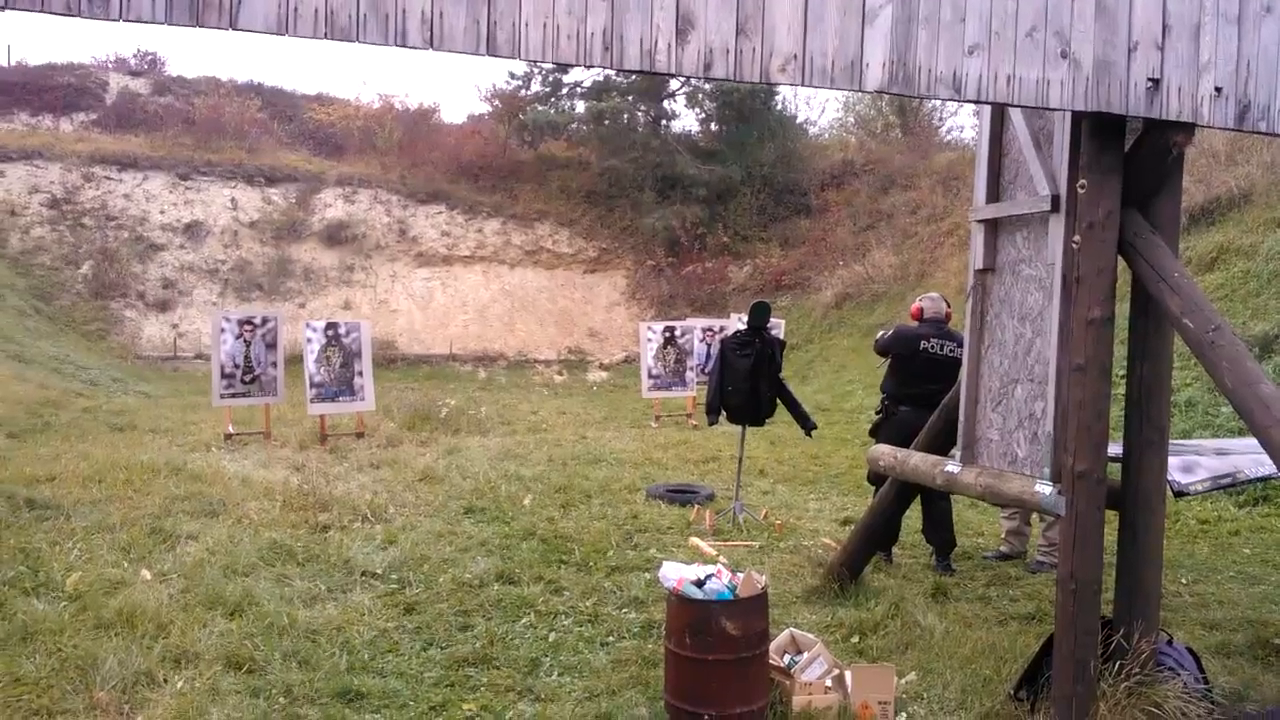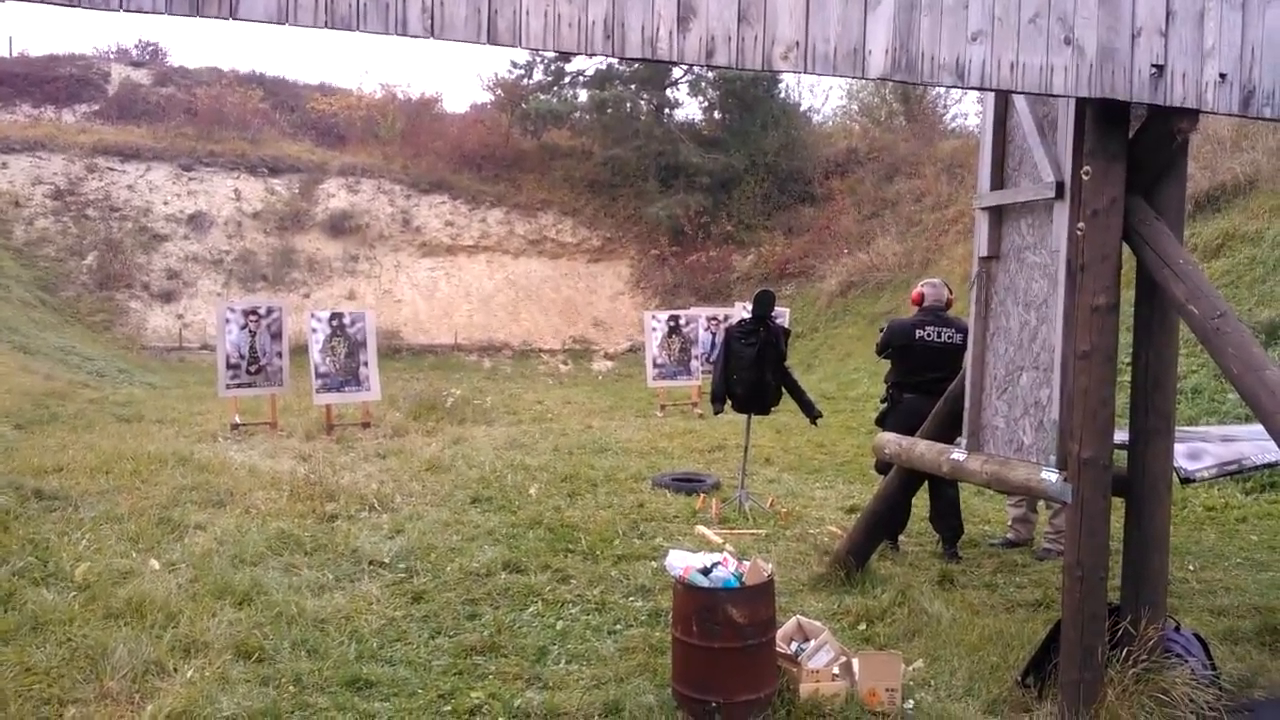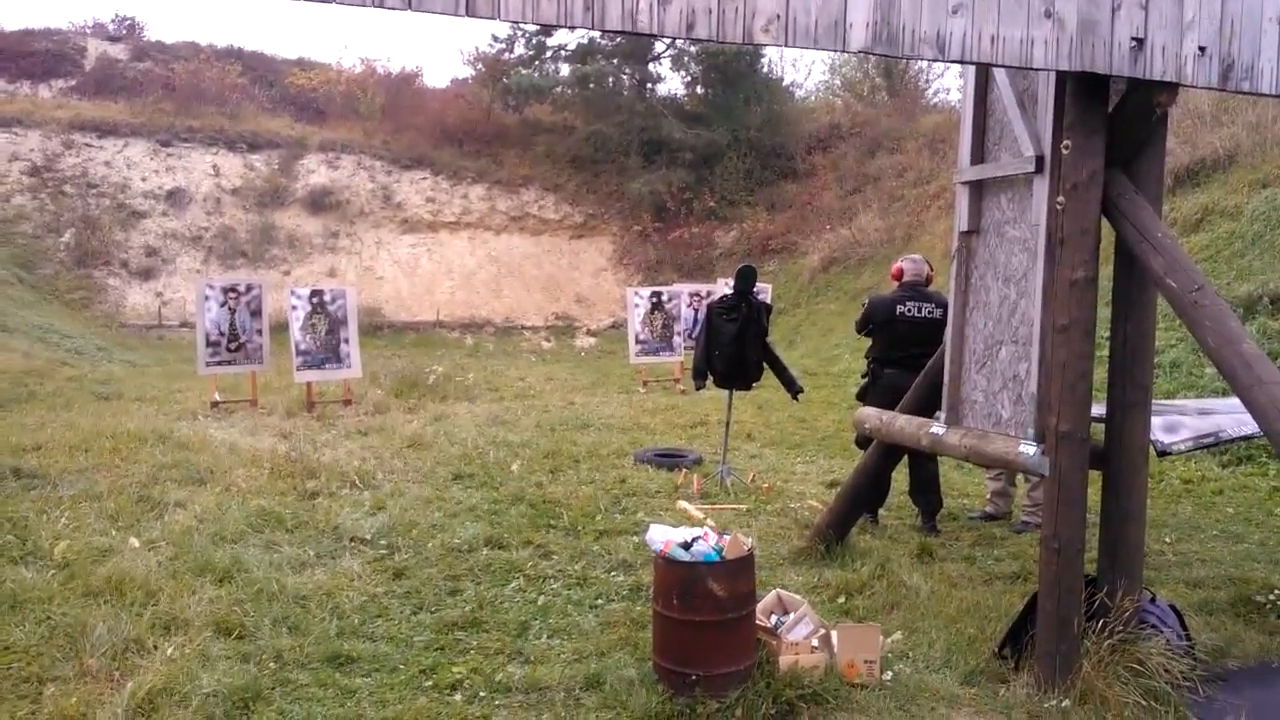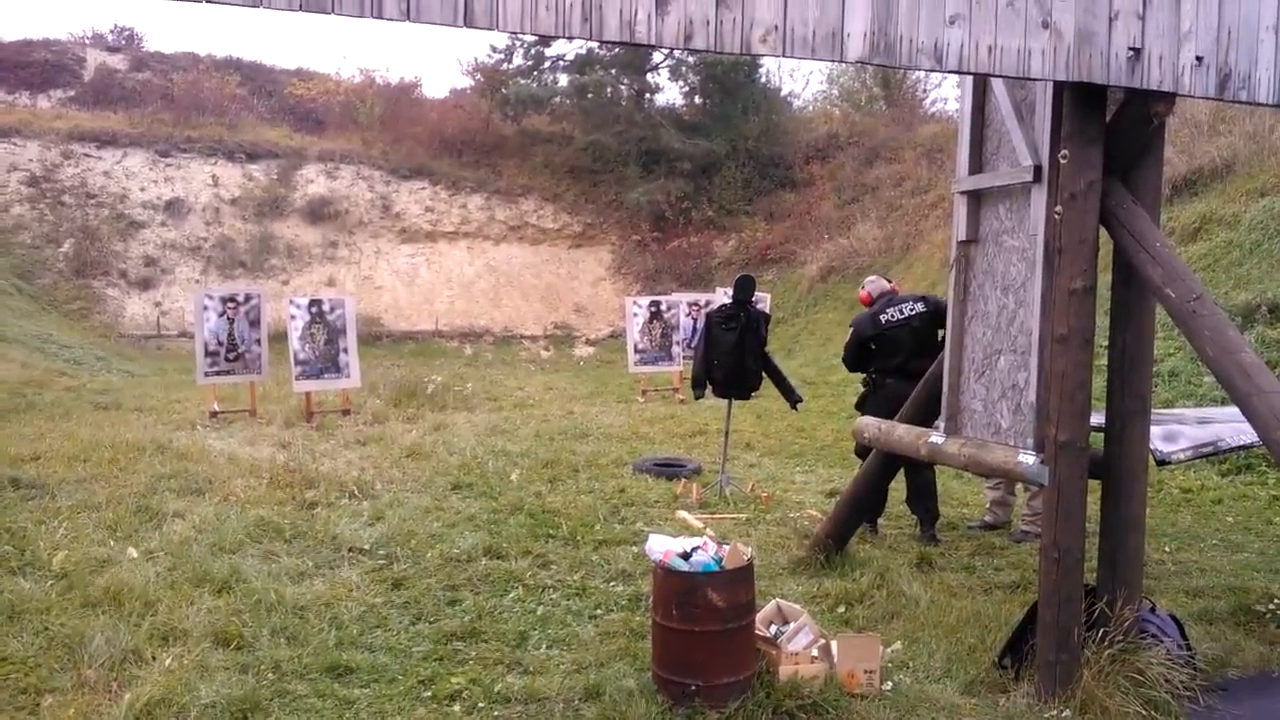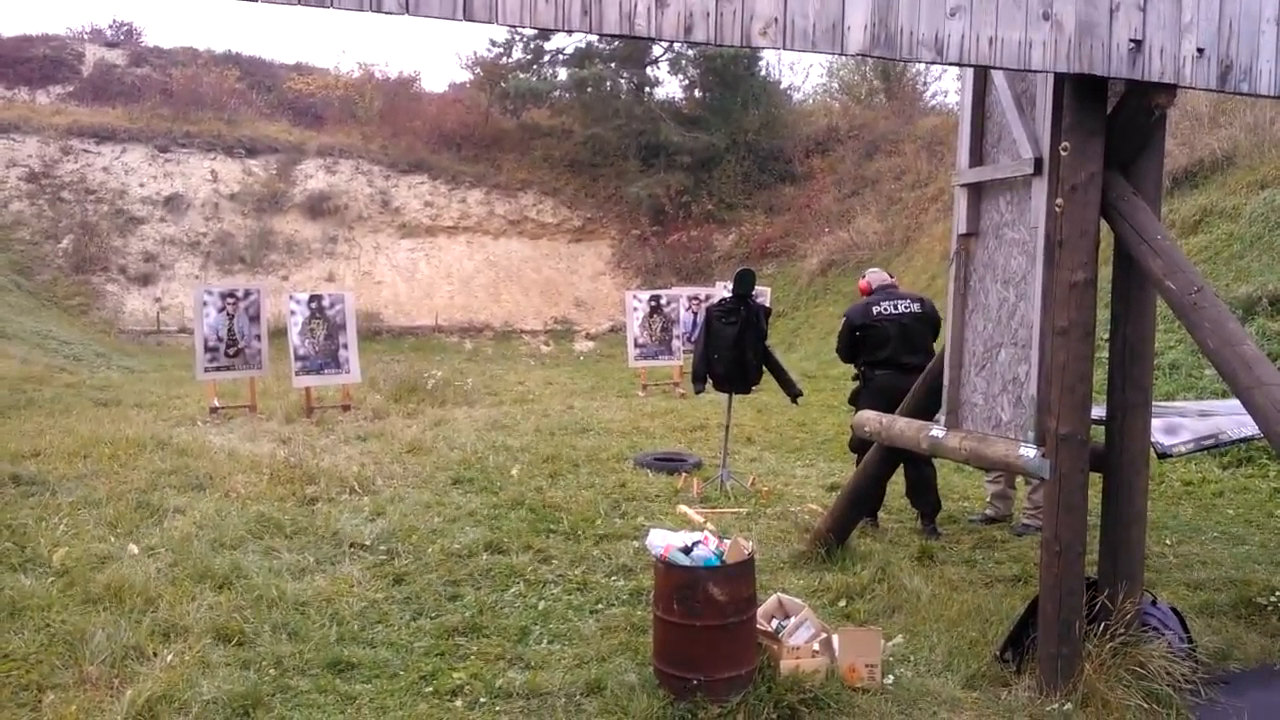
dt=1s
person 1, frame 1
left shoulder: (905, 335)
right shoulder: (959, 343)
left elbow: (881, 347)
right elbow: (948, 370)
left wrist: (883, 336)
left hip: (901, 419)
left knee: (888, 483)
right knee: (936, 488)
left ankle: (882, 548)
right ankle: (943, 555)
person 1, frame 2
left shoulder: (900, 327)
right shoulder: (962, 330)
left elbow: (881, 350)
right elbow: (964, 363)
left hip: (906, 407)
right knee: (944, 476)
left ankle: (889, 536)
right ankle: (949, 543)
person 1, frame 3
left shoulder: (880, 303)
right shoulder: (943, 306)
left elbow: (861, 329)
left hip: (886, 383)
right knee: (923, 451)
left ankle: (869, 510)
right ankle: (928, 516)
person 1, frame 4
left shoulder: (865, 322)
right shoulder: (925, 304)
left elbow: (851, 362)
right wrist: (935, 354)
left hip: (886, 393)
right knee: (921, 459)
left ankle: (868, 519)
right ankle: (927, 525)
person 1, frame 5
left shoulder: (858, 312)
right shoulder: (921, 304)
left elbow: (845, 353)
right elbow: (933, 332)
left hip: (879, 386)
right hip: (918, 385)
left knee: (870, 452)
right knee: (919, 453)
left ankle: (867, 514)
right ankle: (928, 519)
